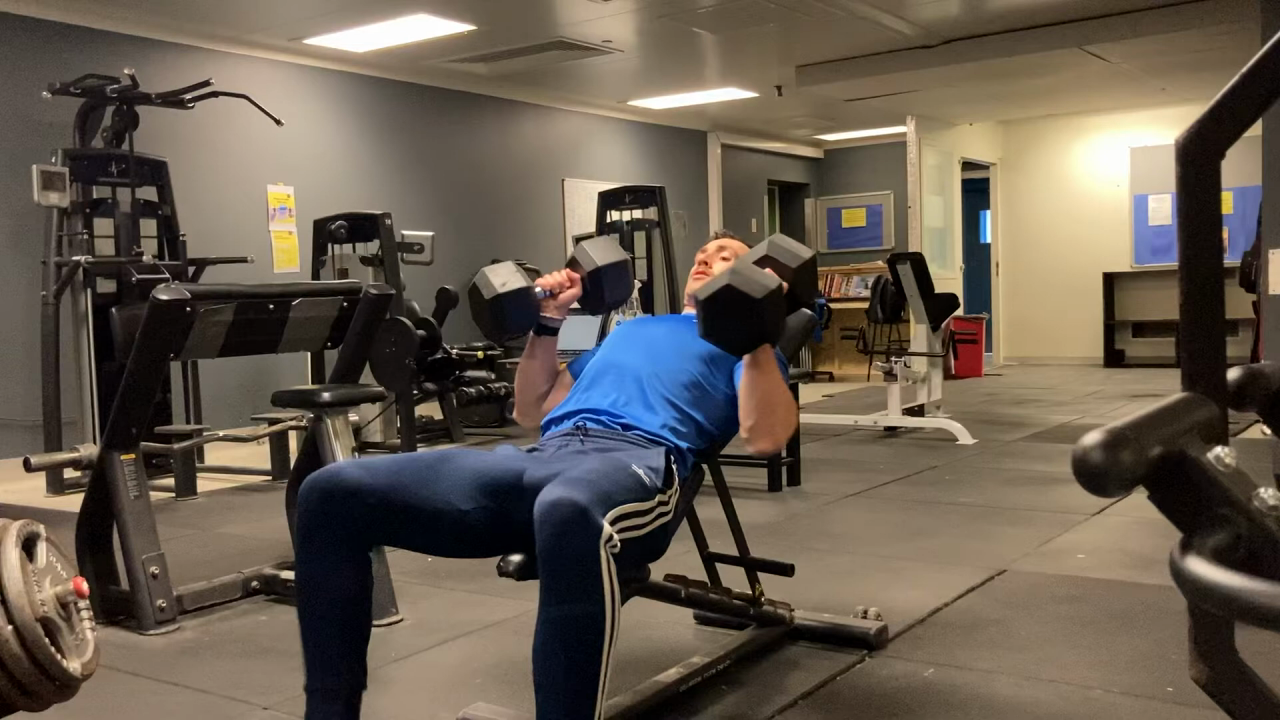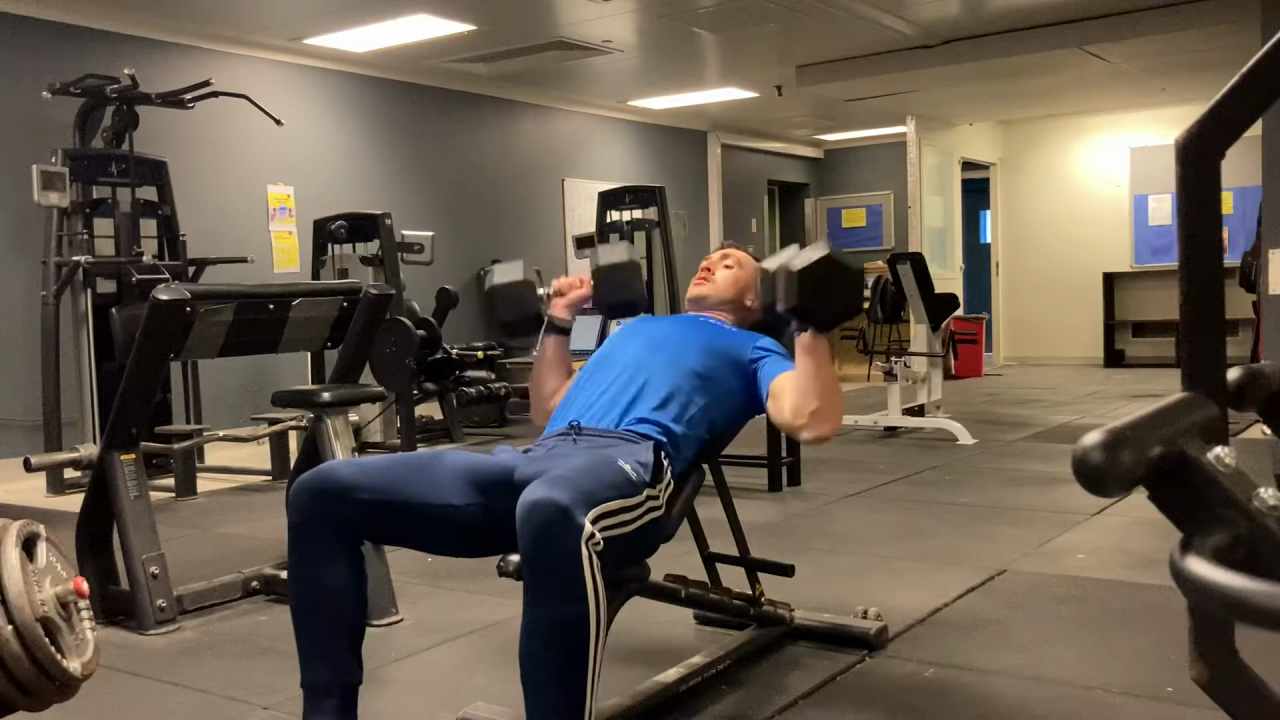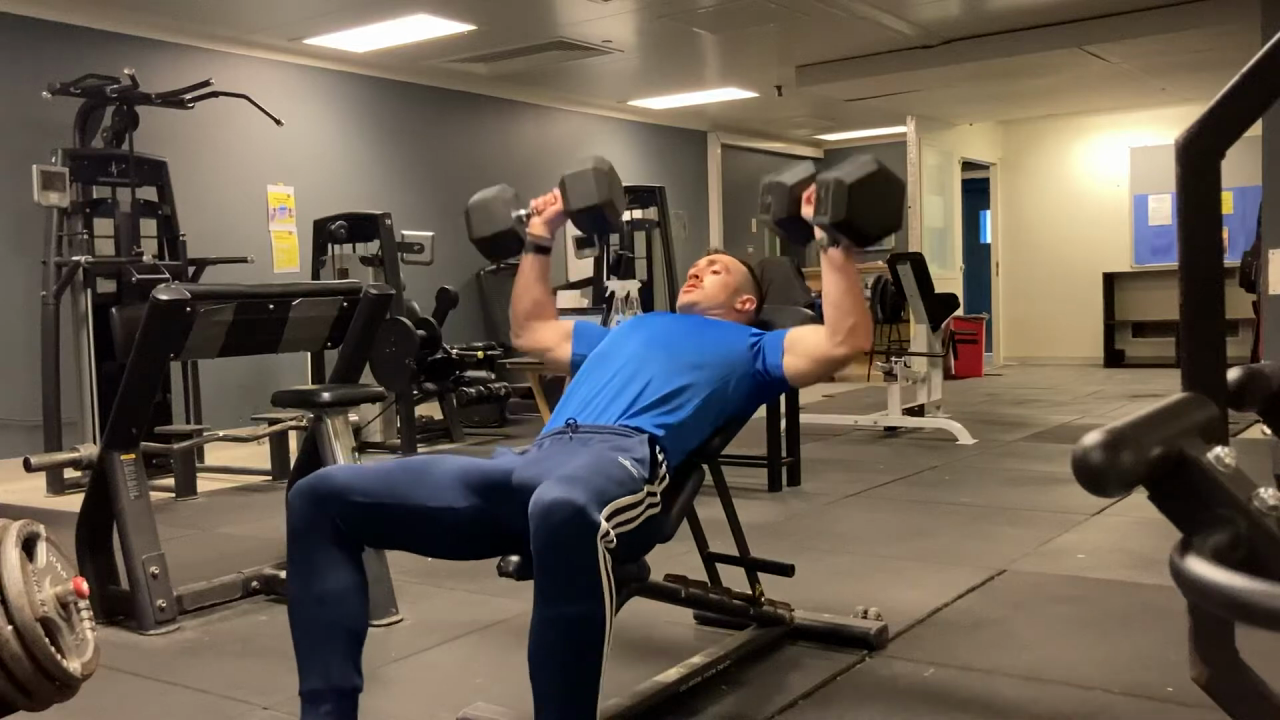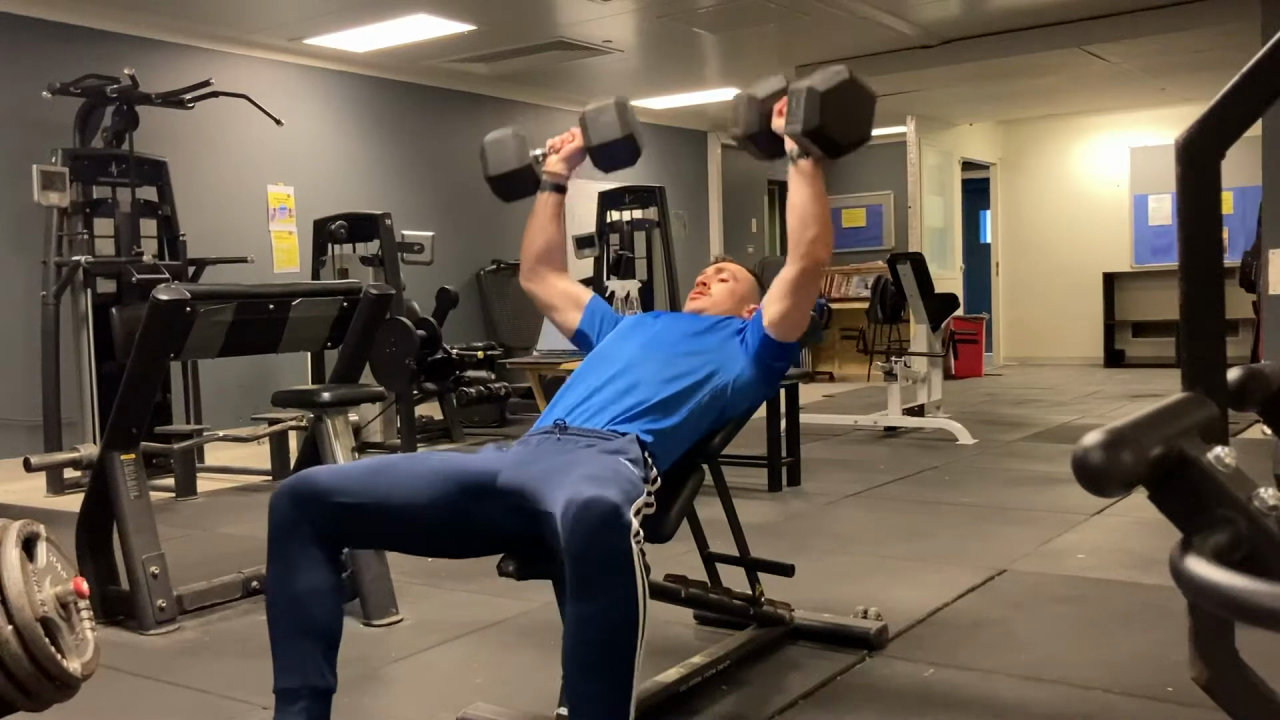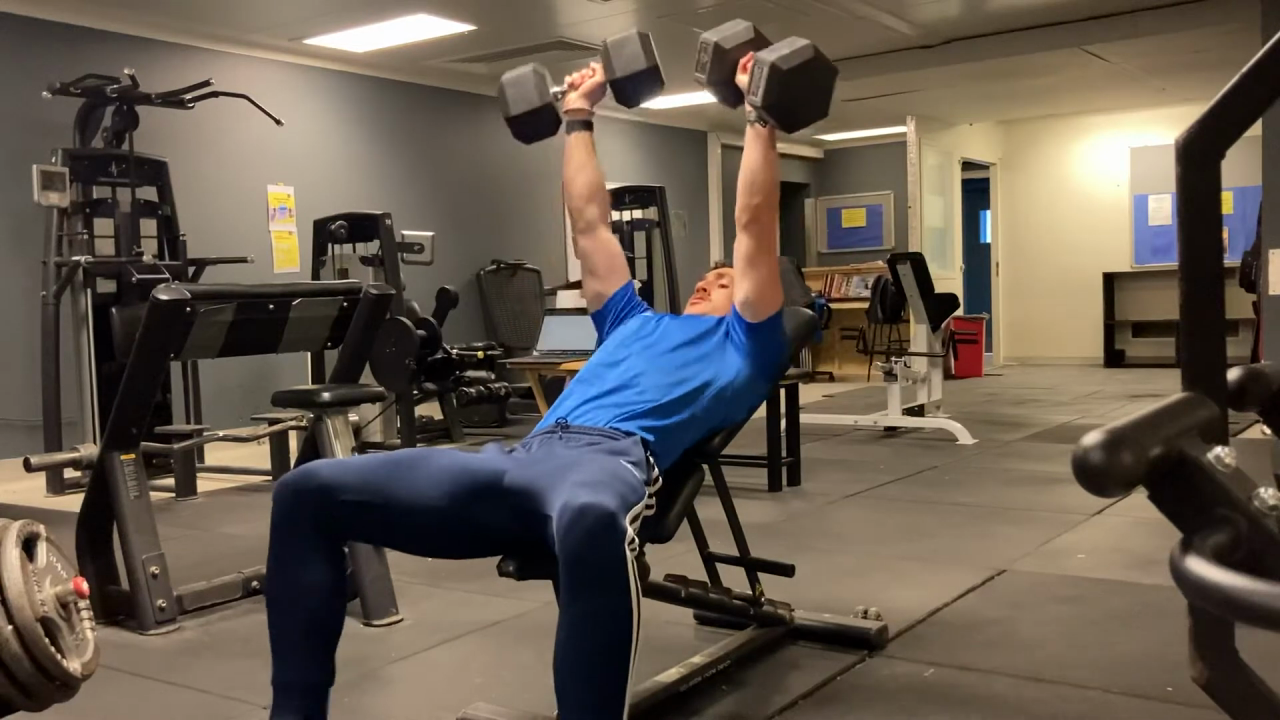
dt=0.4s
person 1, frame 1
right shoulder: (628, 329)
left elbow: (766, 437)
right elbow: (531, 411)
right wrist: (547, 321)
left hip: (636, 462)
right hip: (539, 458)
left knee: (567, 511)
right knee: (331, 494)
person 1, frame 2
left shoulder: (751, 350)
right shoulder: (635, 329)
left elbow: (816, 422)
left wrist: (806, 324)
right wrist: (558, 320)
left hip: (627, 462)
right hip: (533, 458)
left knee: (551, 510)
right knee: (325, 492)
person 1, frame 3
left shoulder: (747, 348)
right shoulder: (625, 331)
left elbow: (847, 340)
right elbow: (529, 333)
left wrist: (830, 236)
right wrist: (539, 240)
left hip: (623, 460)
right hip: (529, 459)
left knee: (562, 512)
right knee: (323, 497)
person 1, frame 4
left shoulder: (746, 349)
right shoulder: (624, 329)
left elbow: (807, 262)
right elbow: (541, 275)
left wrist: (801, 153)
right wrist: (556, 178)
left hip: (610, 458)
right hip: (514, 456)
left knee: (595, 517)
right knee: (305, 499)
person 1, frame 5
left shoulder: (745, 345)
right shoulder: (636, 322)
left elbow: (755, 228)
right elbow: (592, 224)
left wrist: (759, 112)
right wrist: (579, 117)
left hip: (614, 458)
right hip: (521, 457)
left knee: (591, 520)
right knee: (309, 491)
